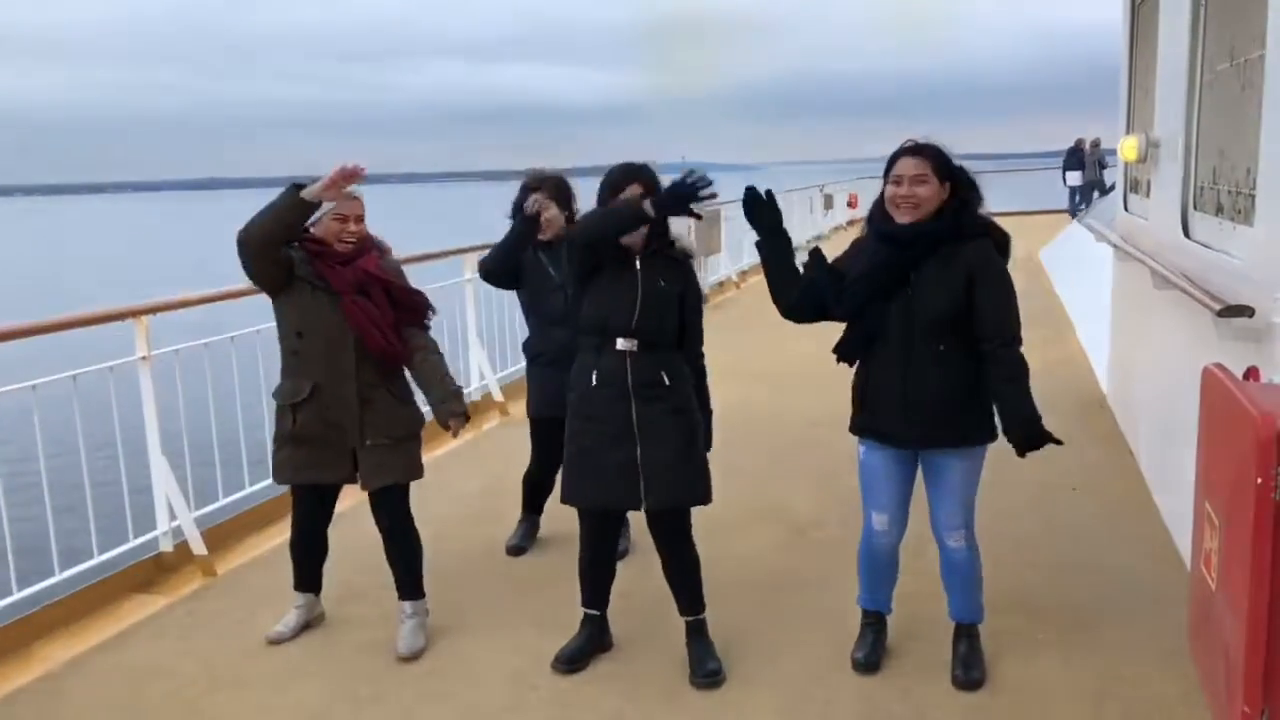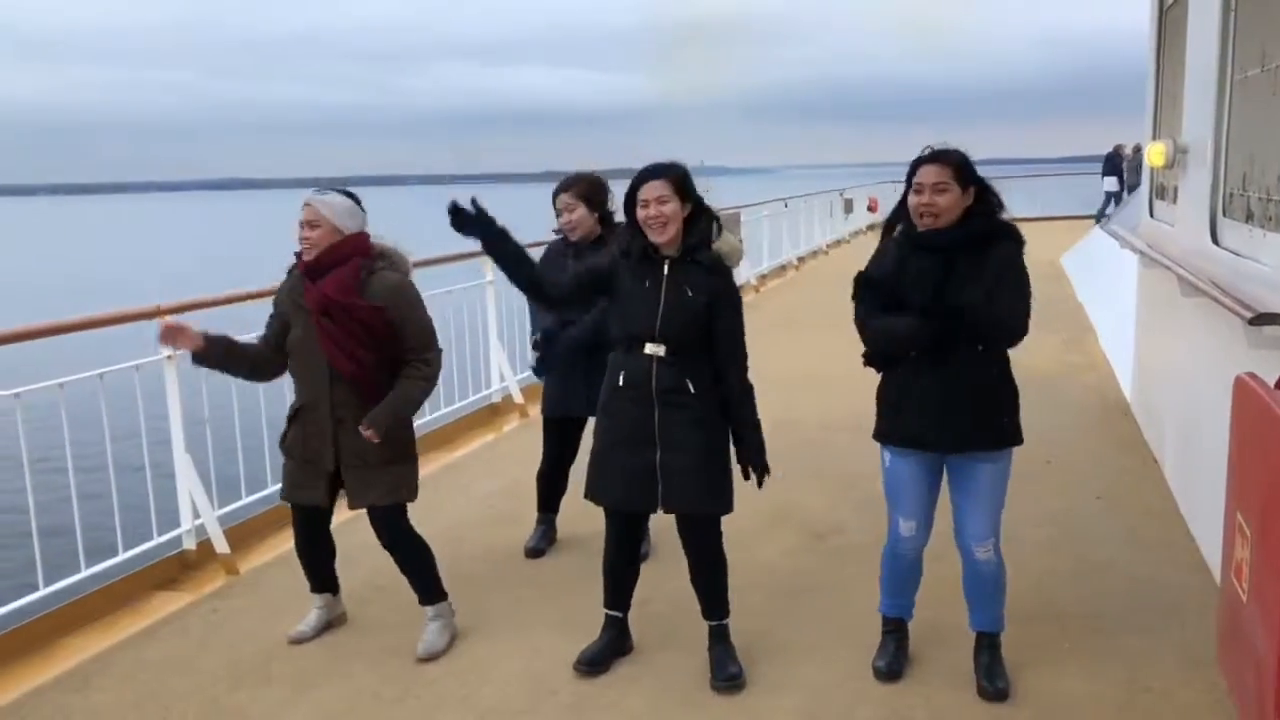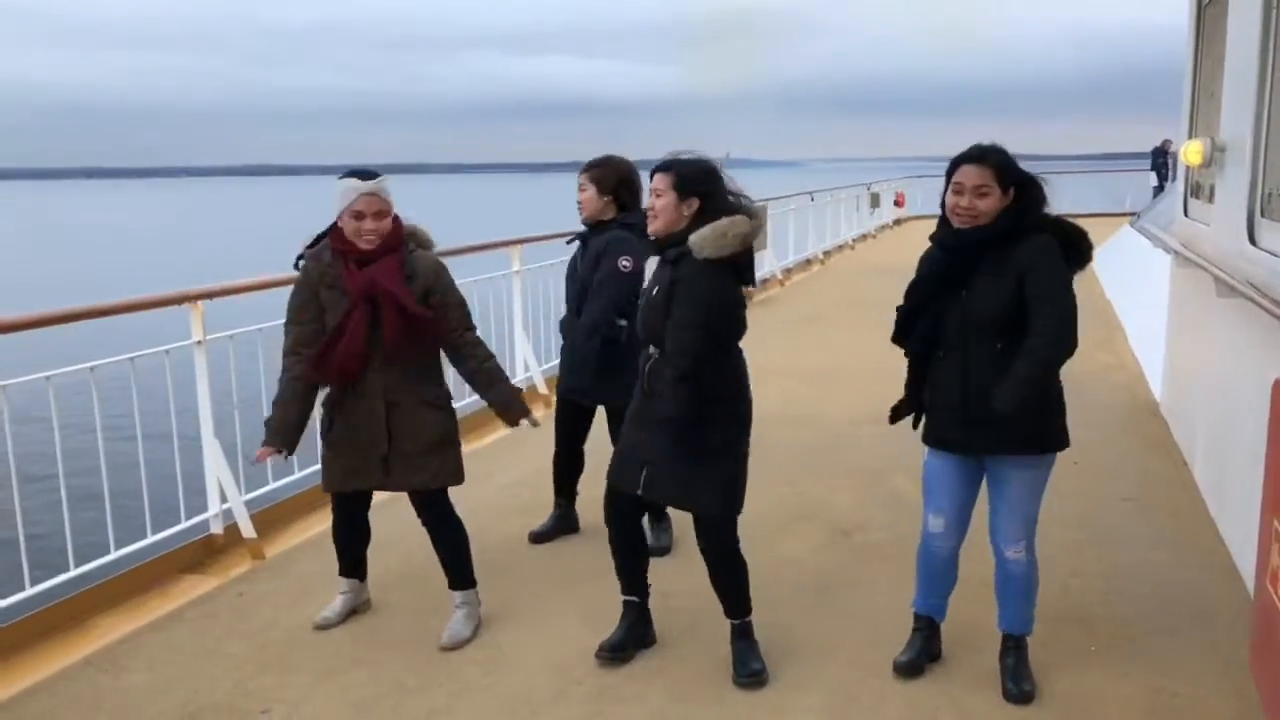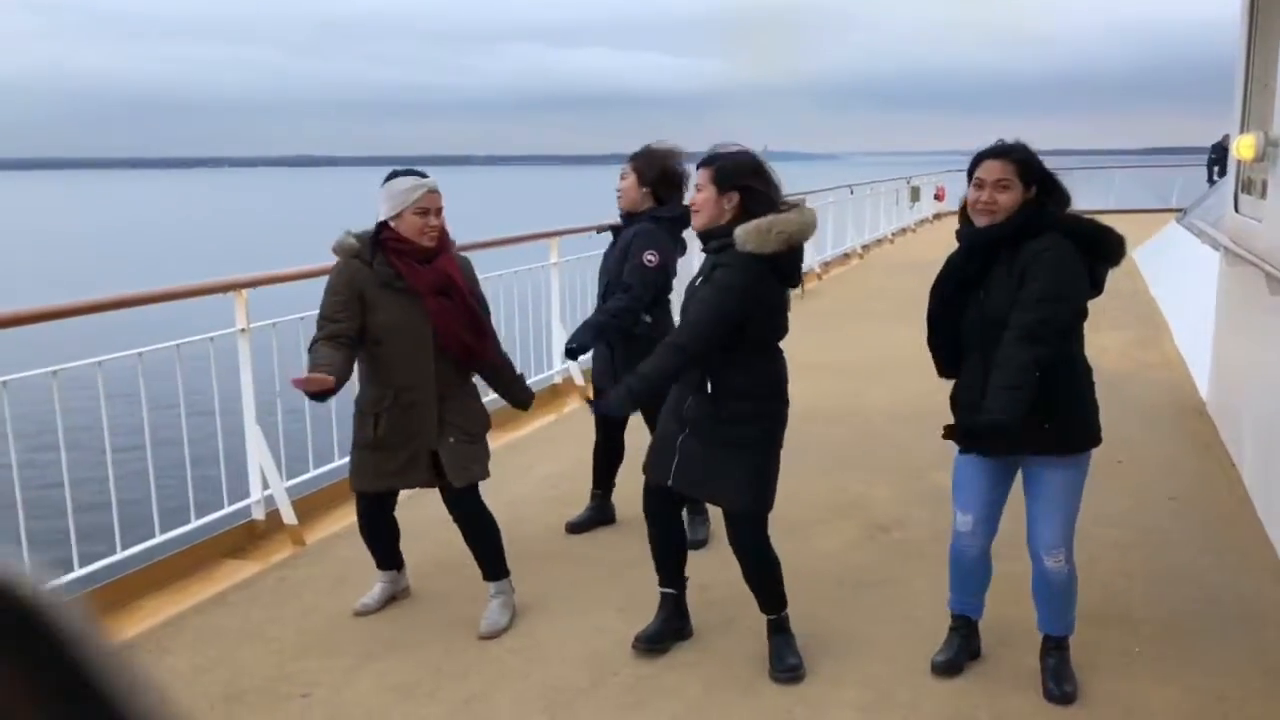
dt=0.5s
person 1, frame 1
left shoulder: (976, 255)
right shoulder: (870, 253)
left elbow: (1000, 344)
right elbow: (800, 301)
left wrist: (1020, 416)
right wrist: (772, 237)
left hip: (956, 425)
right hip: (882, 422)
left knee: (954, 536)
right knee: (880, 533)
left ankle: (967, 634)
right ankle: (873, 624)
person 1, frame 2
left shoulder: (999, 256)
right shoulder: (893, 255)
left elbow: (1010, 327)
right elbow: (869, 324)
left wrist: (958, 322)
right wrist: (912, 329)
left hip: (981, 427)
right hip: (907, 425)
left knee: (980, 545)
right knee: (905, 538)
left ankle: (988, 645)
right ankle: (894, 632)
person 1, frame 3
left shoulder: (1036, 253)
right shoulder: (940, 256)
left elbow: (1055, 337)
left wrist: (1010, 401)
right wrist: (915, 393)
left hip: (1020, 431)
right hip: (950, 426)
left knee: (1012, 546)
right knee: (938, 538)
left ankle: (1014, 647)
right ankle: (925, 631)
person 1, frame 4
left shoulder: (1051, 254)
right shoulder: (974, 254)
left elbow: (1030, 340)
left wrist: (1001, 413)
right wrist: (978, 413)
left hip: (1052, 425)
right hip: (983, 418)
left knee: (1050, 550)
right knee: (968, 537)
left ankle: (1055, 649)
right ankle: (964, 630)
person 2, frame 1
left shoulder: (675, 267)
right shoulder: (592, 256)
left elbow: (691, 349)
right elbow: (581, 230)
left wrist: (702, 418)
right wrist: (654, 206)
left hip: (664, 410)
right hip: (596, 409)
left knee: (671, 528)
right knee: (597, 525)
left ankle: (697, 634)
right ankle: (593, 626)
person 2, frame 2
left shoulder: (712, 274)
right shoulder: (624, 264)
left elbow: (732, 364)
right elbow: (553, 292)
left wrist: (749, 437)
right wrist: (493, 238)
left hip: (692, 421)
right hip: (625, 417)
left knee: (701, 533)
right knee: (623, 529)
left ankle: (720, 640)
right ankle: (615, 630)
person 2, frame 3
left shoulder: (705, 272)
right shoulder: (676, 258)
left elbow: (684, 363)
left wrist: (667, 434)
left hip: (708, 420)
right hip: (655, 408)
left knee: (715, 532)
right knee: (620, 509)
left ankle: (742, 634)
right ankle: (636, 617)
person 2, frame 4
left shoulder: (749, 264)
right shoulder: (730, 251)
left elbow: (691, 341)
left wrist: (629, 392)
left hip: (743, 416)
right hip: (693, 401)
left knee: (744, 530)
right knee: (660, 501)
left ankle: (779, 629)
right ankle: (672, 611)
person 3, frame 1
left shoulder: (383, 272)
right shoulder: (288, 271)
left elbow: (417, 342)
right elbow: (253, 241)
left wrist: (447, 400)
right wrist: (311, 194)
left hip: (382, 423)
right hip: (312, 425)
left knee: (393, 518)
right knee: (308, 520)
left ankle: (413, 612)
right ankle: (306, 604)
person 3, frame 2
left shoulder: (390, 289)
right shoulder: (296, 290)
left elbow: (424, 362)
right elbow: (267, 362)
left wrist: (390, 416)
right wrist: (204, 346)
left hip: (374, 440)
right hip: (312, 437)
left knee: (392, 527)
right knee: (308, 526)
left ankle: (440, 613)
right ankle: (328, 604)
person 3, frame 3
left shoulder: (423, 269)
right shoulder: (319, 274)
left elbow: (462, 342)
right elbow: (300, 357)
left wrist: (505, 399)
right wrist: (282, 429)
left hip: (419, 421)
right hip: (351, 423)
left knee: (434, 509)
right knee: (347, 511)
left ankle: (466, 601)
right ankle: (353, 590)
person 3, frame 4
left shoulder: (456, 268)
right shoulder: (357, 271)
left elbow: (482, 341)
right elbow: (334, 338)
left wrist: (516, 389)
right wrist: (324, 375)
left hip: (453, 415)
right hip: (387, 419)
left knee: (464, 500)
right knee: (373, 510)
left ankle: (501, 592)
right ankle: (393, 578)
person 4, frame 1
right shoulder: (523, 257)
right elbow: (489, 271)
right wrist: (522, 230)
right hip: (549, 371)
right knee: (545, 457)
right ankle: (528, 521)
person 4, frame 2
right shoulder: (556, 254)
left elbow: (614, 315)
right elbow: (539, 304)
left wrist: (570, 339)
right wrist: (544, 334)
left hip: (611, 372)
right hip: (564, 374)
right knee: (556, 455)
right ankle: (545, 523)
person 4, frame 3
left shoulder: (623, 243)
right shoulder: (591, 239)
left elbow: (603, 310)
left wrist: (584, 358)
right wrist: (575, 356)
left hip: (617, 364)
right hip: (578, 359)
right knee: (566, 440)
left ankle: (658, 519)
right ankle: (564, 511)
person 4, frame 4
left shoulder: (653, 236)
right shoulder: (631, 230)
left elbow: (631, 300)
left wrist: (589, 331)
right wrist: (592, 331)
left hip: (647, 355)
right hip: (614, 350)
right knee: (607, 430)
left ankle: (696, 512)
right ankle: (600, 503)
